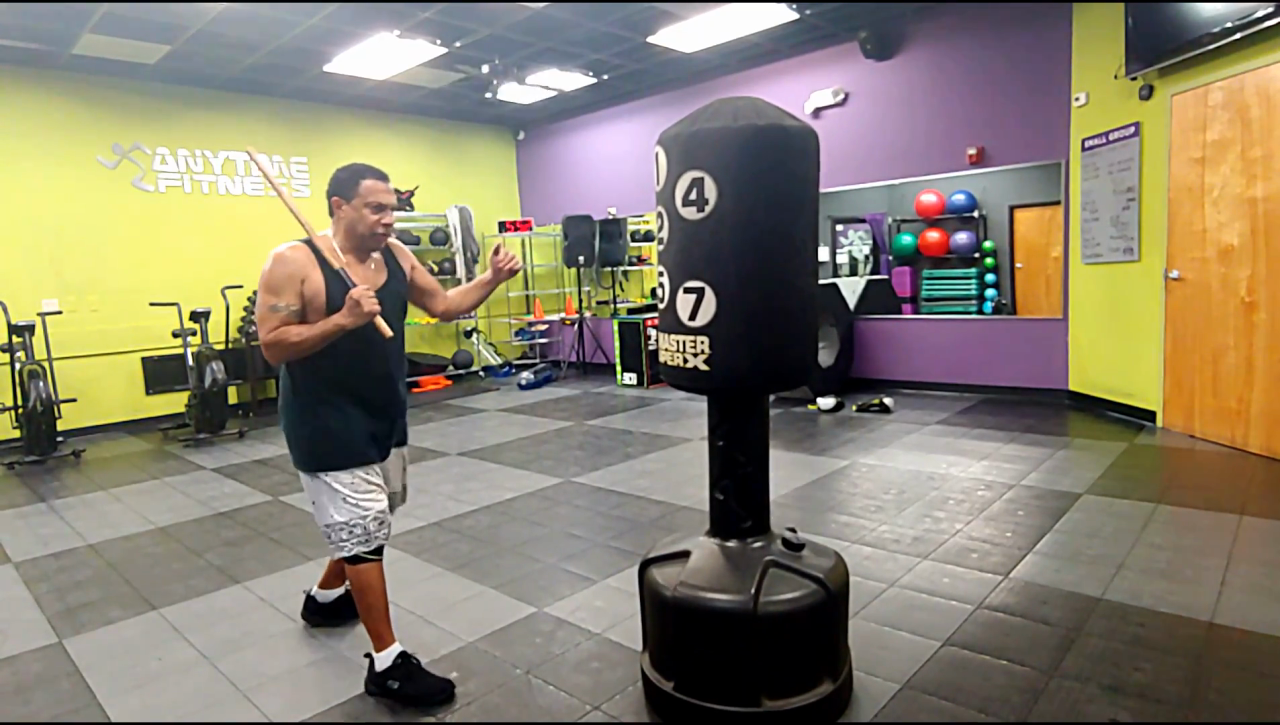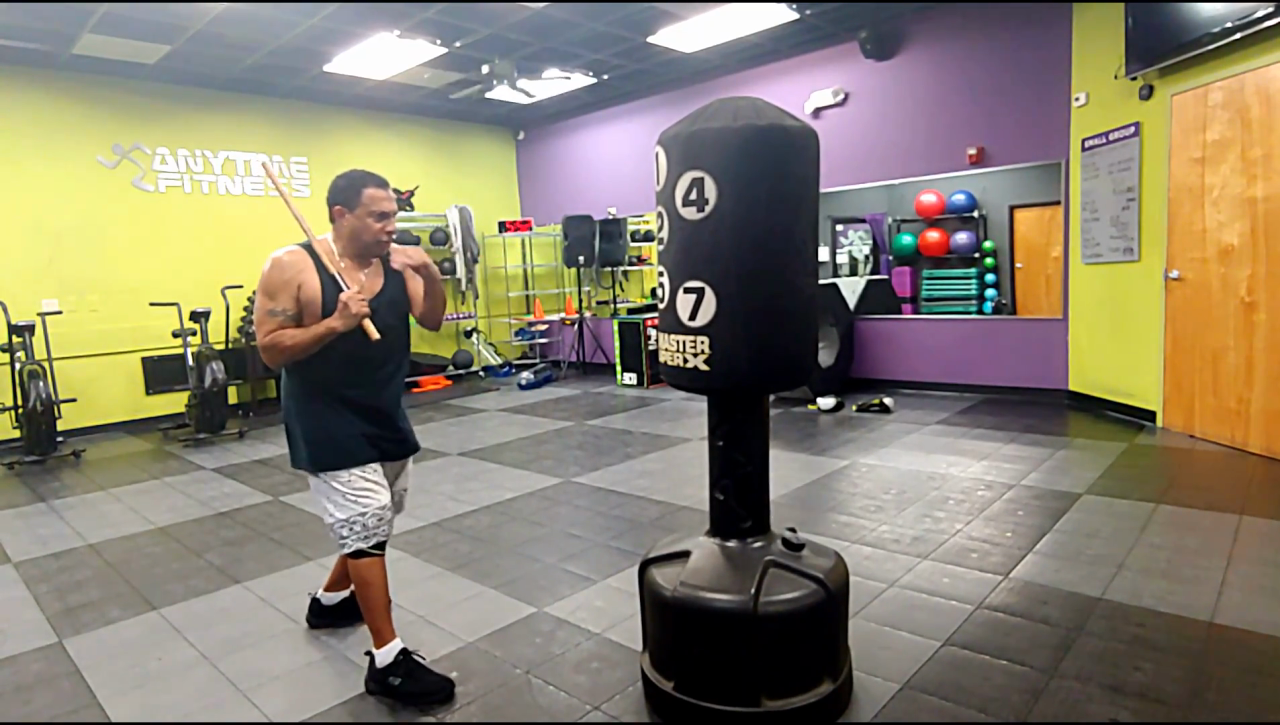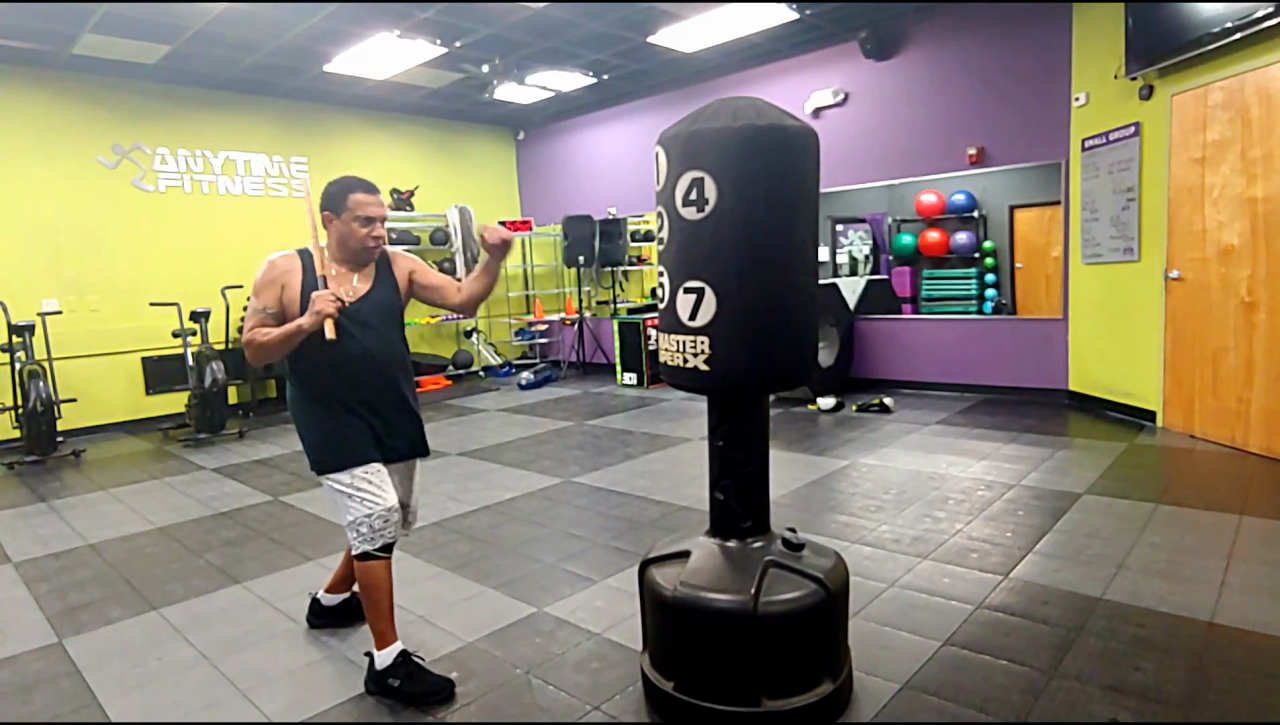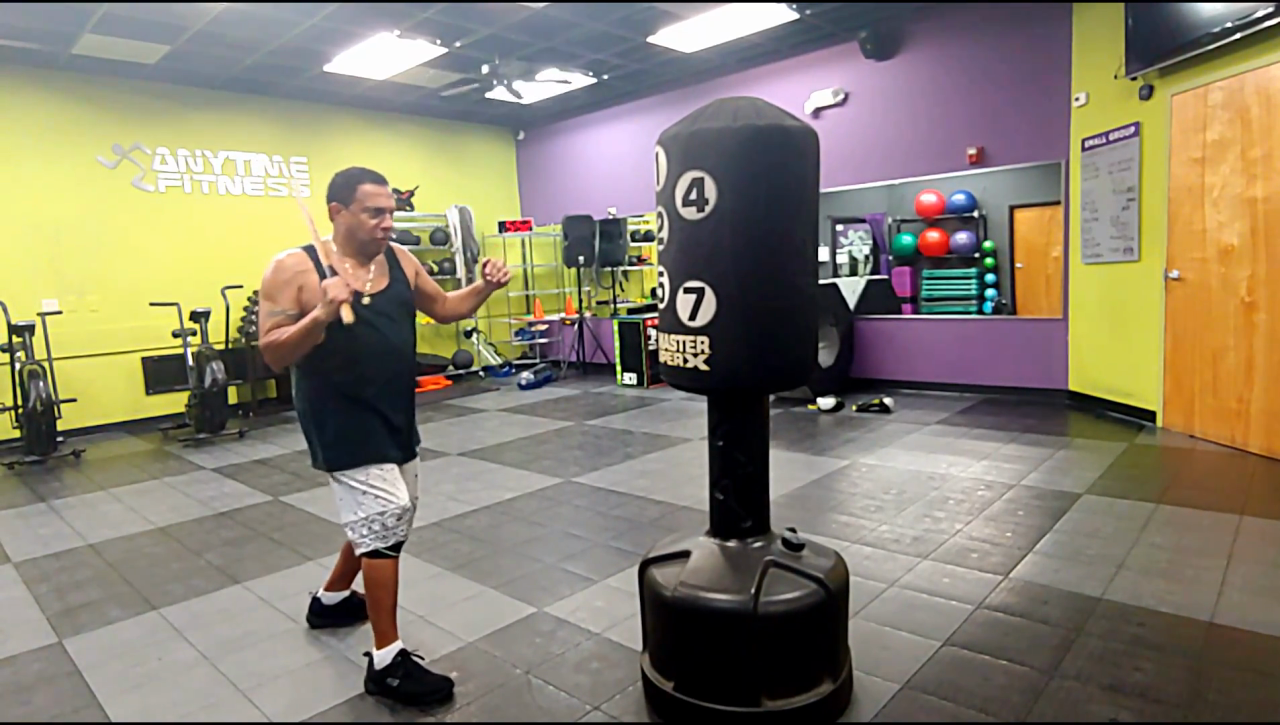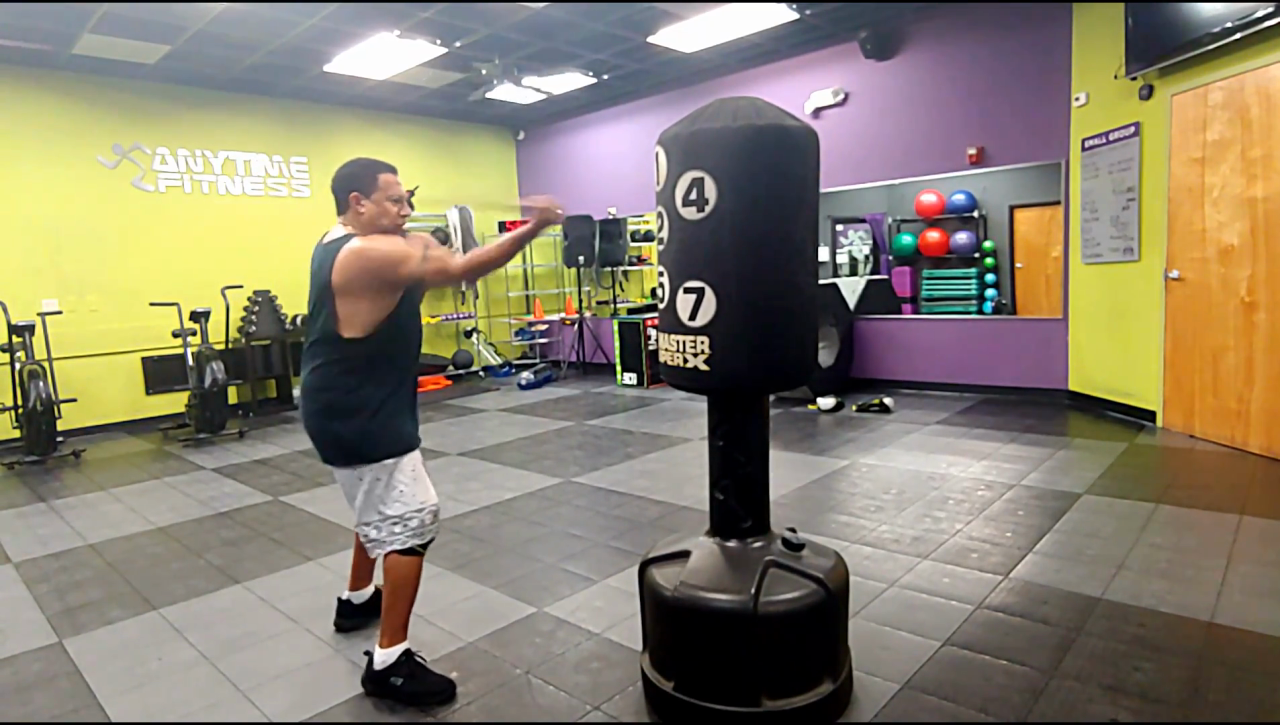
dt=0.2s
person 1, frame 1
left shoulder: (394, 256)
right shoulder: (293, 262)
left elbow: (444, 304)
right elbow: (272, 345)
left wrist: (493, 278)
right wrist: (343, 320)
left hip: (382, 415)
right hip: (327, 419)
left knee: (365, 515)
right knee: (362, 527)
left ankle: (327, 596)
right ankle: (387, 663)
person 1, frame 2
left shoulder: (394, 260)
right shoulder: (291, 266)
left elbow: (431, 322)
right elbow: (270, 349)
left wrist: (431, 277)
right wrist: (335, 323)
left hip: (386, 419)
right hip: (328, 423)
left knee: (372, 519)
right knee: (366, 525)
left ankle: (333, 599)
right ankle: (387, 661)
person 1, frame 3
left shoulder: (398, 264)
right shoulder: (283, 270)
left elbow: (463, 300)
right elbow: (254, 349)
left wrist: (493, 259)
right wrist: (304, 322)
left hip: (396, 421)
right hip: (336, 426)
left knee: (379, 522)
right knee: (376, 523)
left ankle: (332, 600)
right ankle: (387, 663)
person 1, frame 4
left shoulder: (399, 259)
right shoulder: (293, 268)
left elbow: (446, 308)
right elbow: (274, 354)
left wrist: (484, 287)
right wrist: (320, 316)
left hip: (395, 418)
right hip: (343, 422)
left knee: (380, 517)
right knee: (384, 521)
left ankle: (331, 598)
right ankle: (387, 662)
person 1, frame 5
left shoulder: (343, 248)
right shoulder: (371, 256)
right elbow: (461, 269)
left wrist: (413, 267)
right wrist: (529, 230)
left hip: (350, 407)
right hip: (358, 416)
left knee: (382, 506)
right knee: (412, 520)
left ankle: (357, 599)
right ankle: (389, 662)
